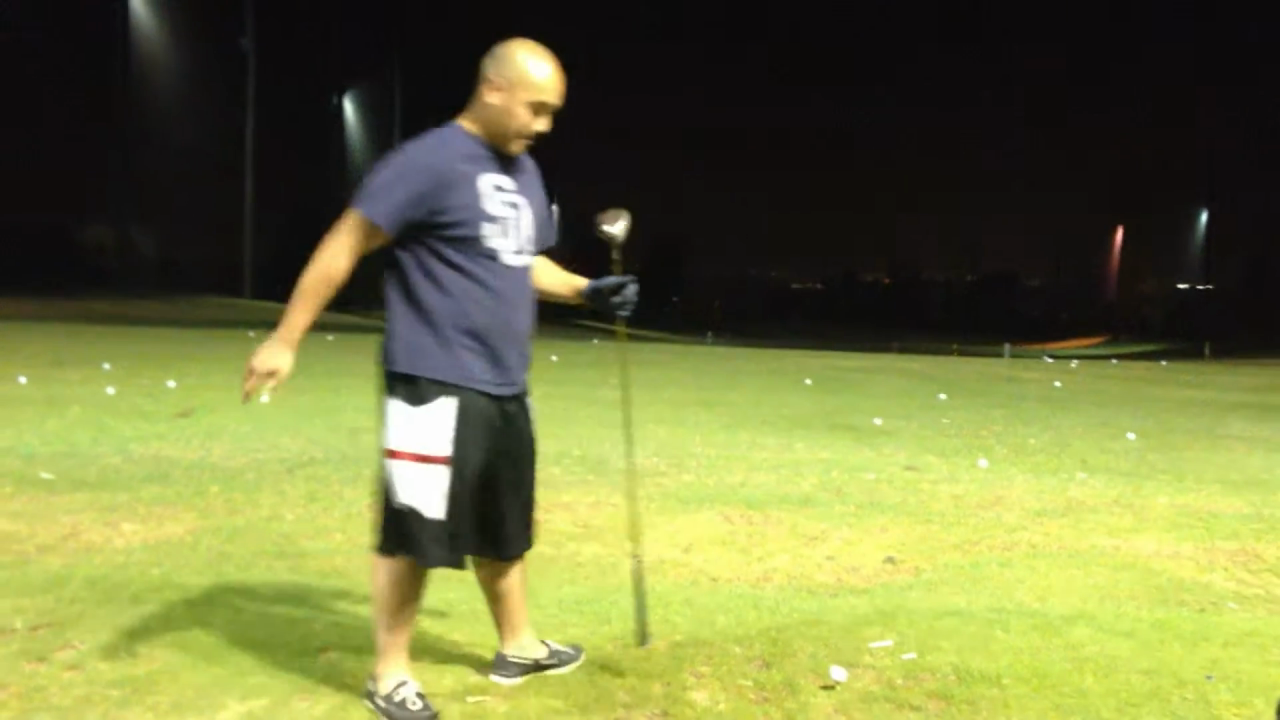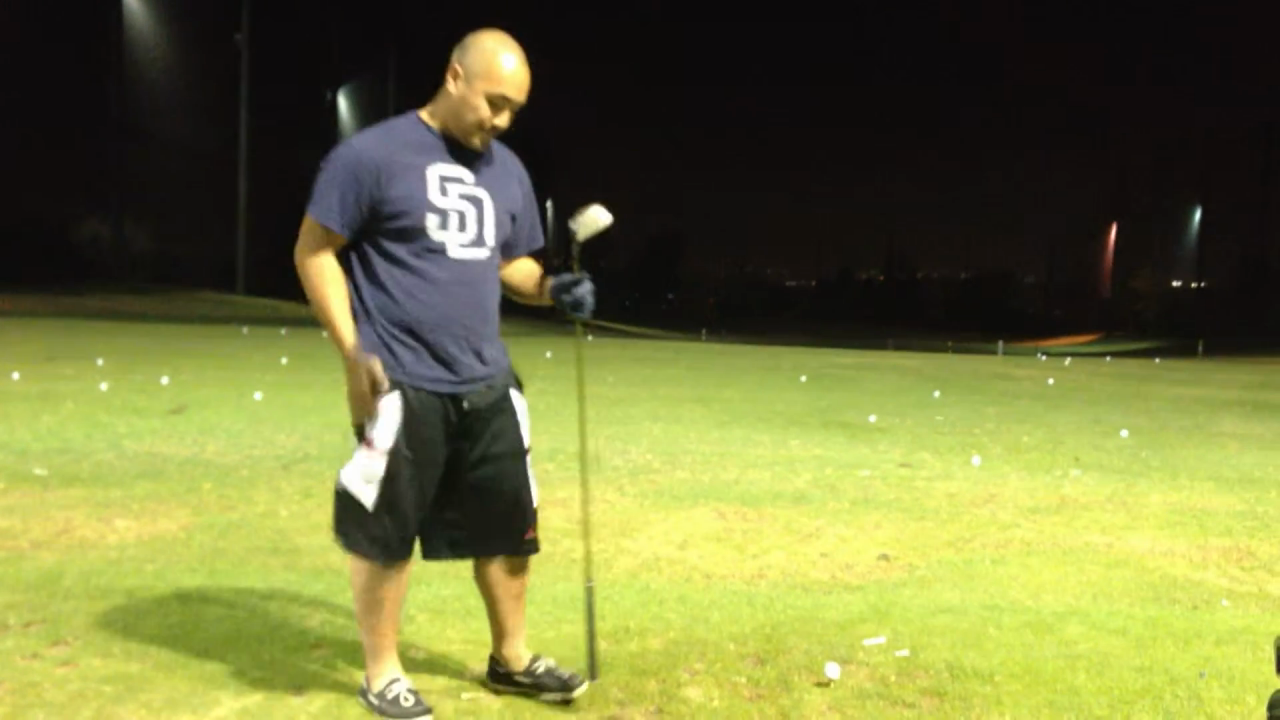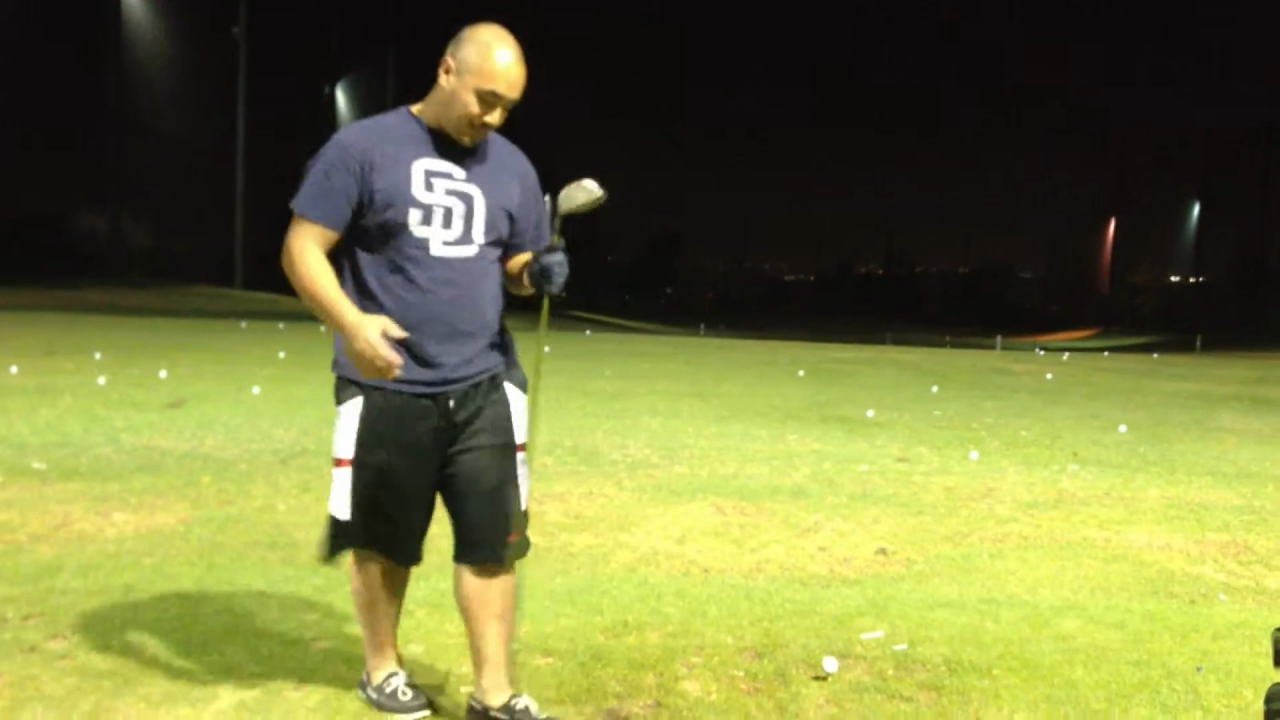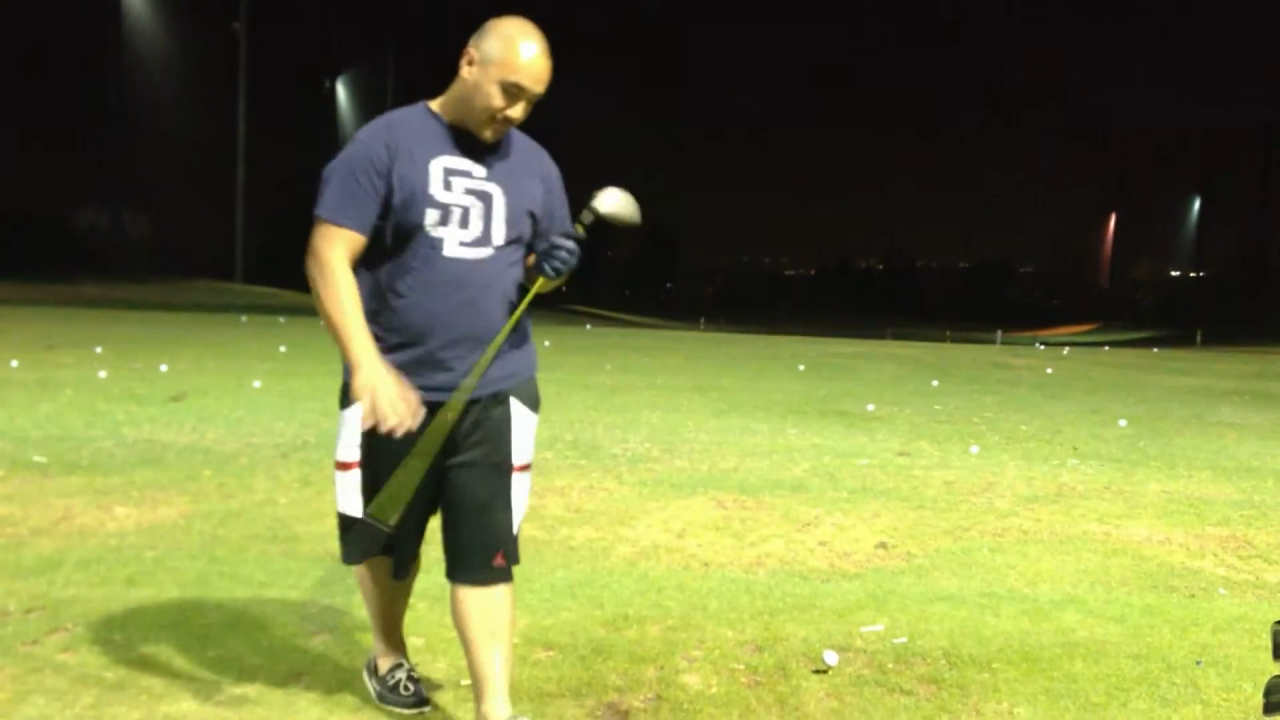
dt=0.2s
person 1, frame 1
left shoulder: (523, 171)
right shoulder: (431, 163)
right elbow: (343, 245)
left wrist: (587, 290)
right wrist: (287, 338)
left hip: (502, 385)
right hip: (437, 383)
left knee: (502, 524)
right knee: (418, 528)
left ankle: (519, 645)
person 1, frame 2
left shoulder: (507, 169)
right shoulder: (373, 154)
right elbow: (314, 251)
left wrist: (550, 288)
right wrist: (351, 349)
left hip: (485, 383)
right hip: (397, 385)
left knee: (506, 524)
right knee: (384, 532)
left ankle: (512, 657)
person 1, frame 3
left shoulder: (511, 166)
right shoulder: (362, 148)
left elbow: (516, 260)
right elbow: (301, 247)
left wrist: (537, 272)
right wrist: (350, 322)
left hip: (483, 382)
right hip: (386, 385)
left knee: (493, 535)
right knee: (381, 536)
person 1, frame 4
left shoulder: (535, 166)
right shoulder: (382, 145)
left elbow: (537, 265)
right elbow: (329, 257)
left wrist: (550, 265)
right wrist: (367, 366)
left hip: (495, 393)
right hip: (395, 389)
left knee: (485, 553)
right knee: (385, 541)
right ankle: (386, 658)
